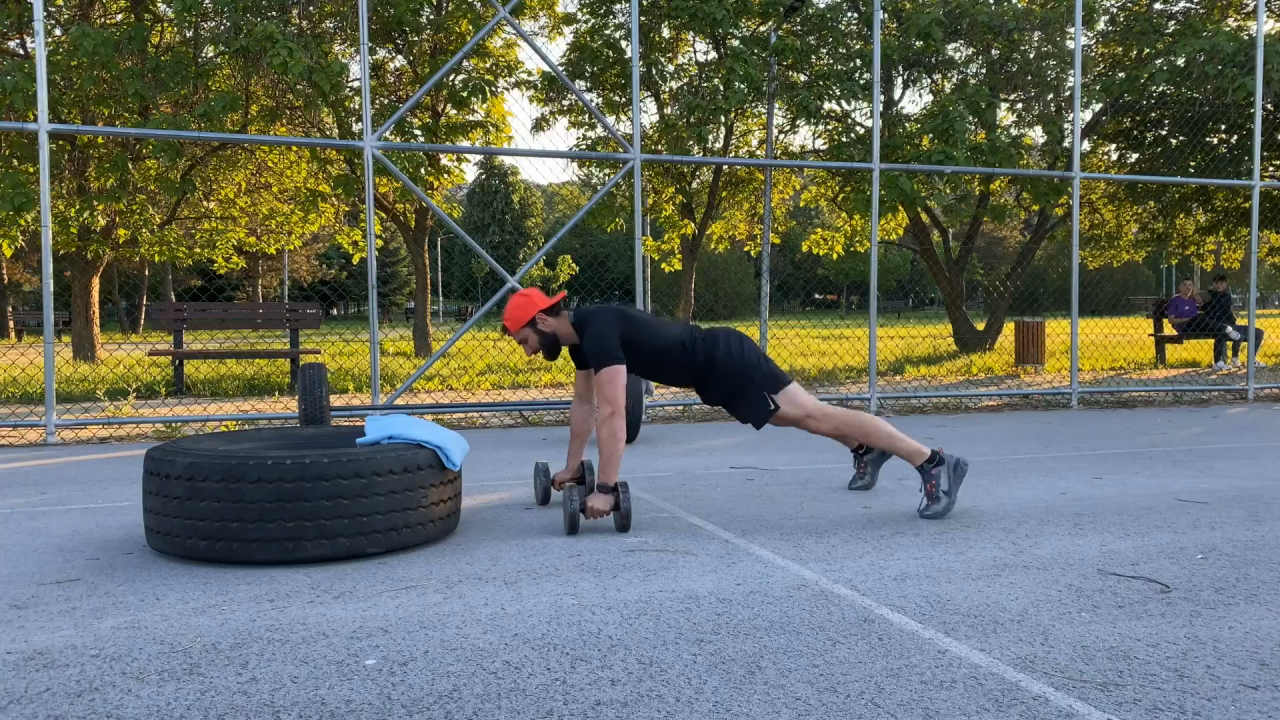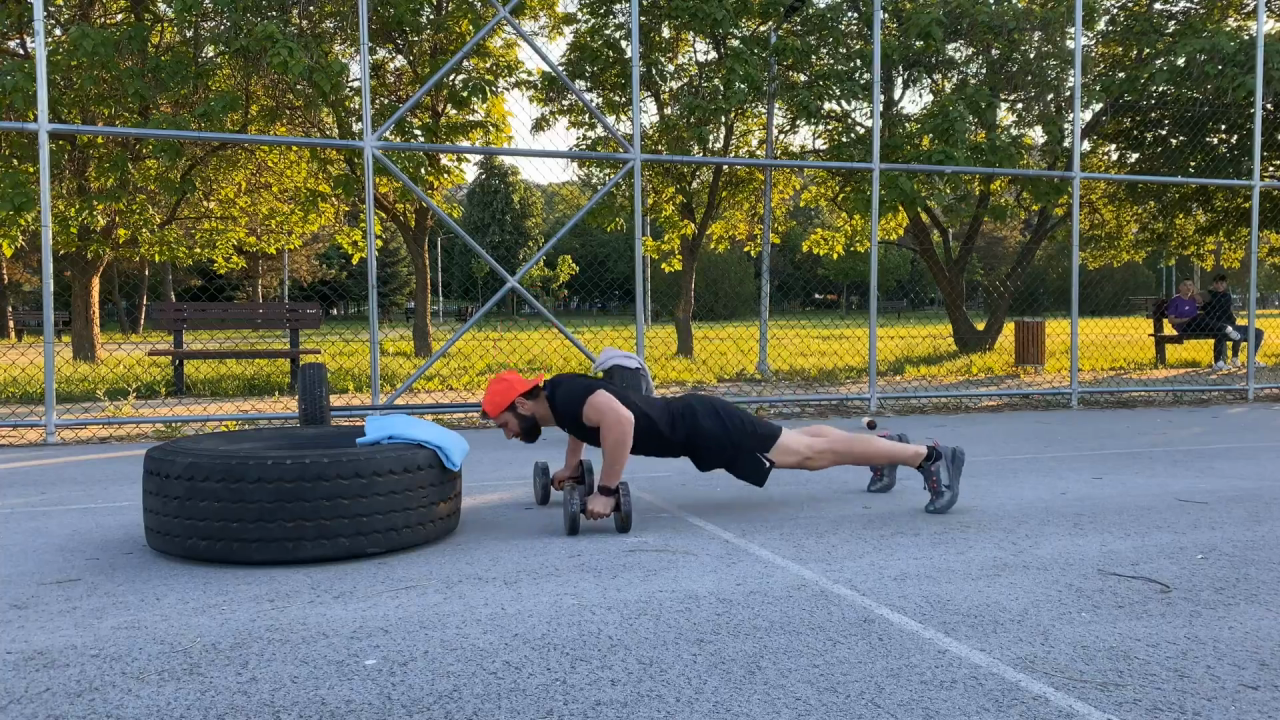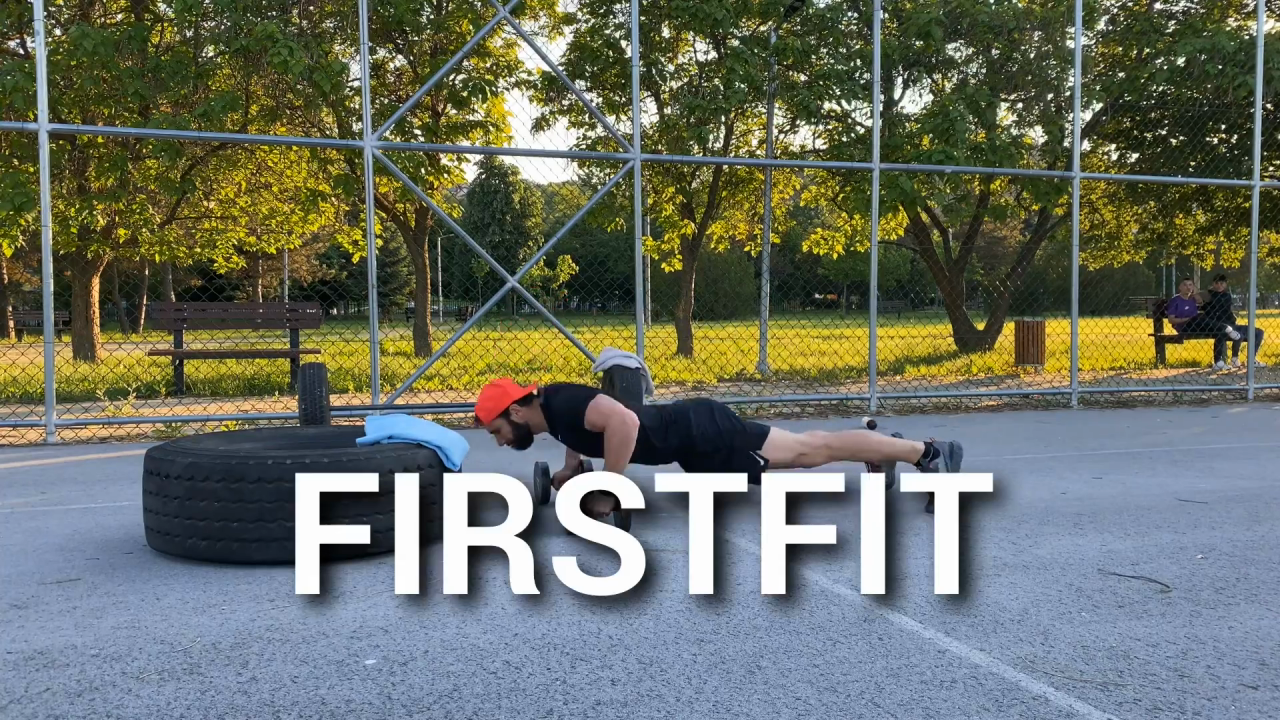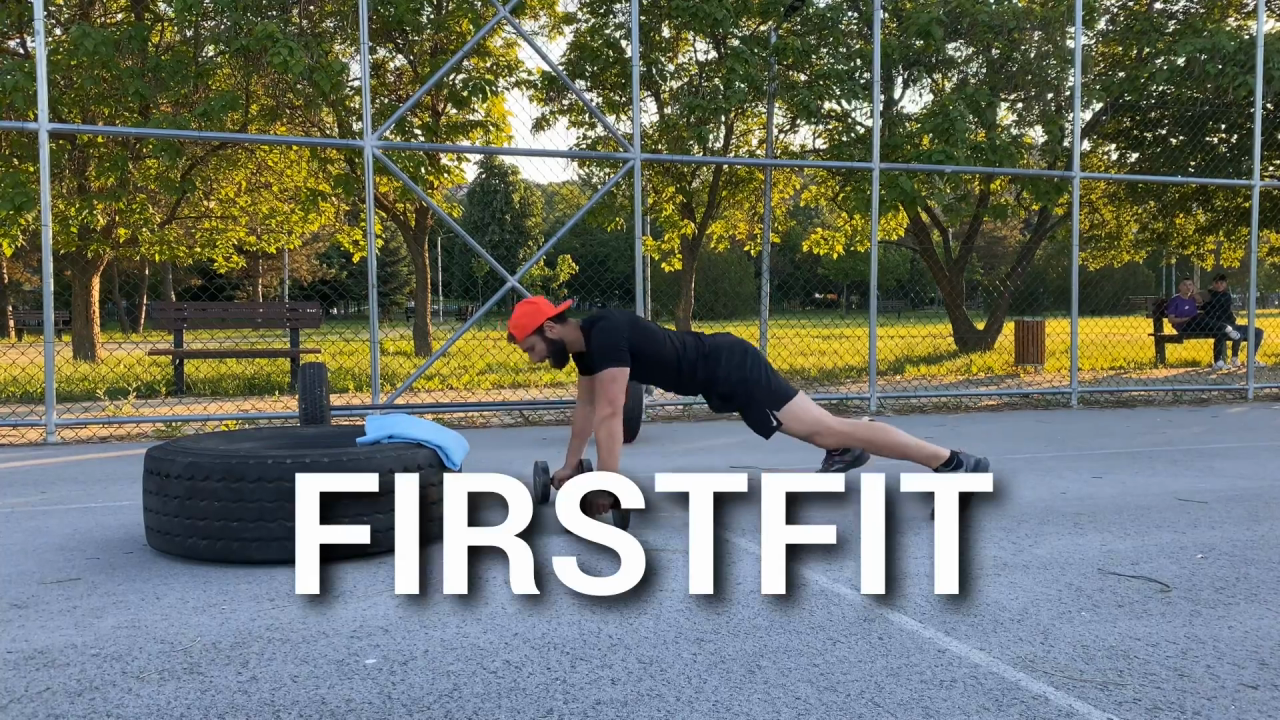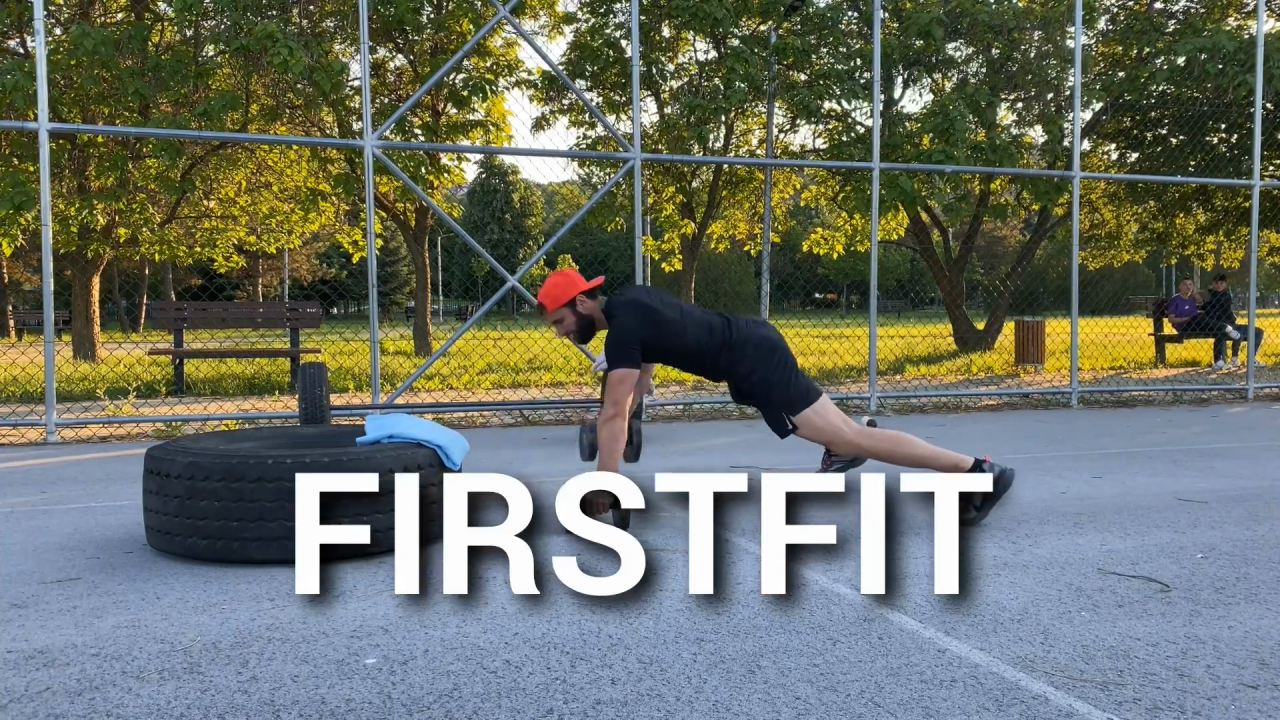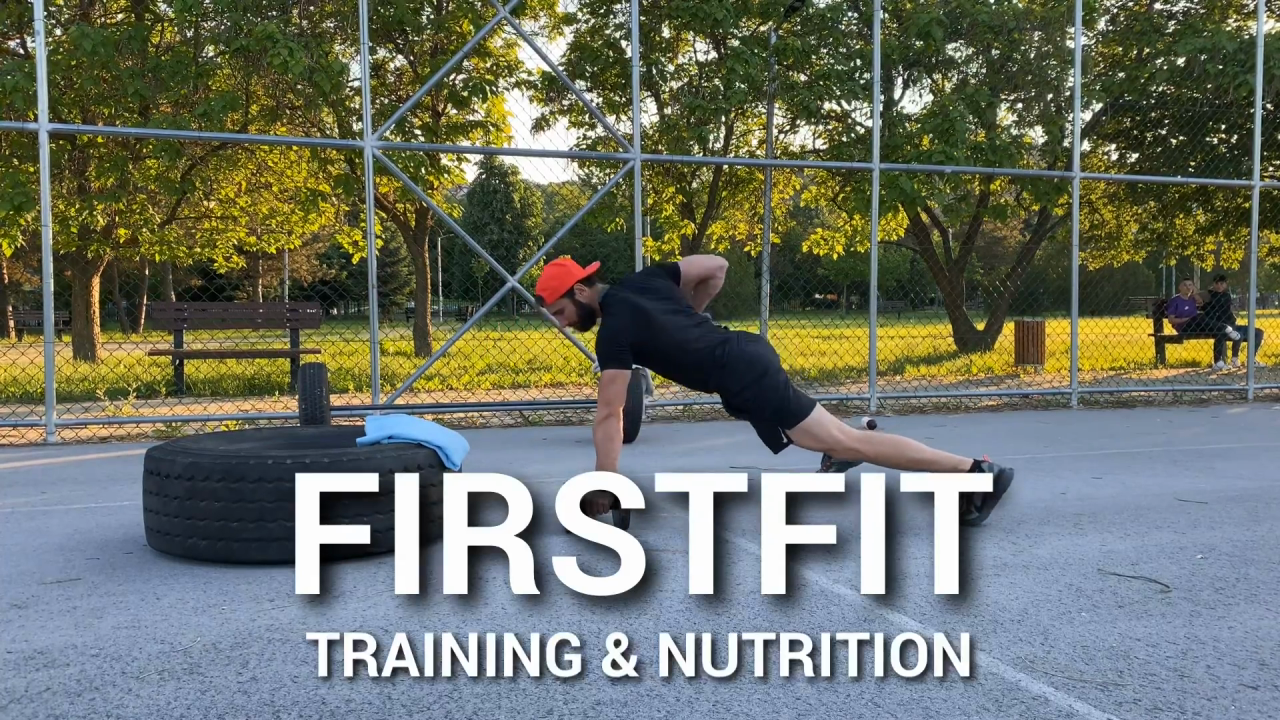
dt=0.4s
person 1, frame 1
left shoulder: (597, 330)
right shoulder: (580, 334)
left elbow: (612, 413)
right elbow: (583, 403)
left wrist: (605, 490)
right wrist: (570, 468)
left hip: (725, 360)
right hip: (713, 364)
left knee: (815, 415)
right knee: (786, 415)
left ankle: (935, 463)
right ankle: (866, 452)
person 1, frame 2
left shoulder: (565, 397)
right shoulder: (559, 393)
left elbow: (620, 423)
left wrist: (605, 491)
right wrist: (570, 465)
left hip: (703, 431)
right hip: (693, 417)
left knee: (811, 452)
right knee: (799, 438)
left ankle: (931, 457)
right ankle: (883, 444)
person 1, frame 3
left shoulder: (562, 408)
right shoulder: (554, 402)
left elbow: (625, 421)
left wrist: (608, 490)
right wrist: (571, 466)
left hip: (698, 435)
right hip: (688, 422)
left knee: (808, 451)
right knee: (798, 442)
left ankle: (929, 452)
right ankle: (880, 438)
person 1, frame 4
left shoulder: (606, 334)
right shoulder: (587, 343)
left elbow: (611, 415)
right elbow: (586, 405)
left wrist: (609, 490)
right wrist: (570, 465)
left hip: (729, 368)
right hip: (717, 362)
left knee: (825, 428)
left ankle: (954, 463)
right ankle: (843, 451)
person 1, frame 5
left shoulder: (622, 328)
right shoulder: (626, 302)
left elbow: (614, 413)
right elbow: (641, 370)
left wrist: (606, 490)
right wrist: (617, 424)
left hip: (755, 360)
right hip: (752, 339)
left knee: (850, 435)
left ankle: (979, 472)
right ankle: (840, 451)
person 1, frame 6
left shoulder: (614, 328)
right shoulder: (644, 279)
left elbow: (608, 416)
right elbow: (717, 266)
left wrist: (604, 491)
left hip: (745, 377)
right hip: (748, 348)
left knee: (850, 442)
left ankle: (978, 472)
right ankle: (837, 454)
